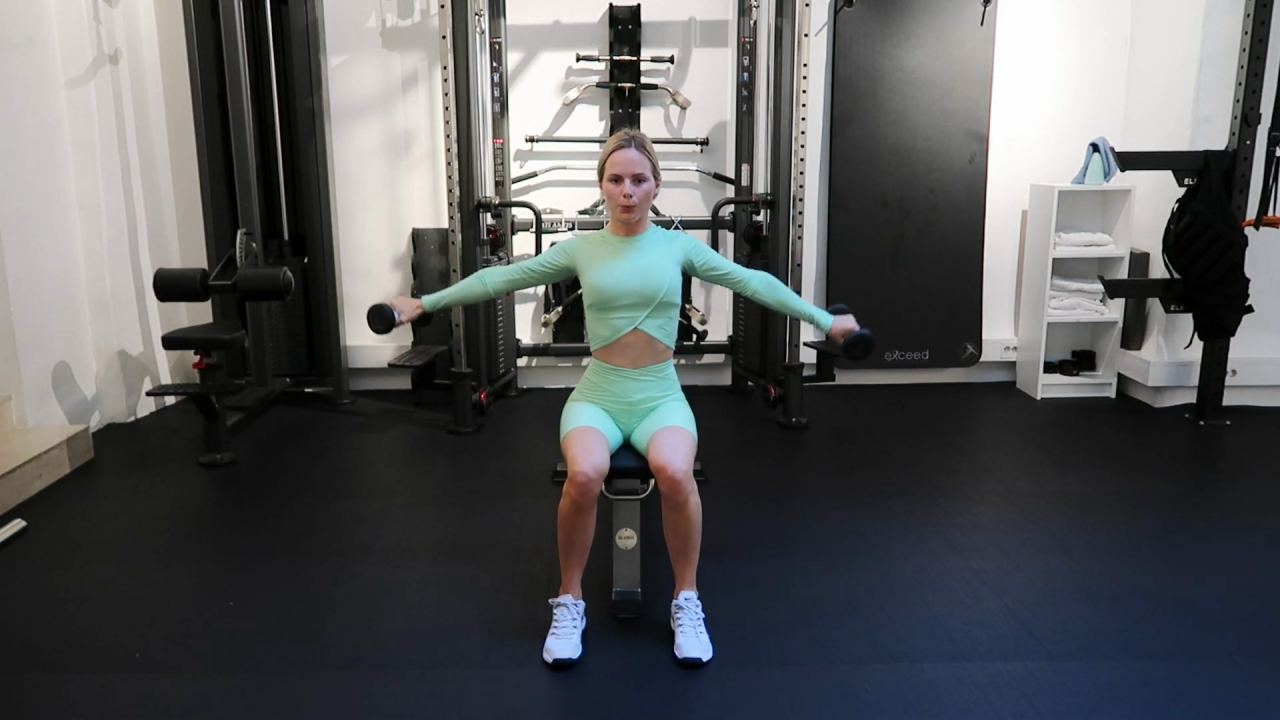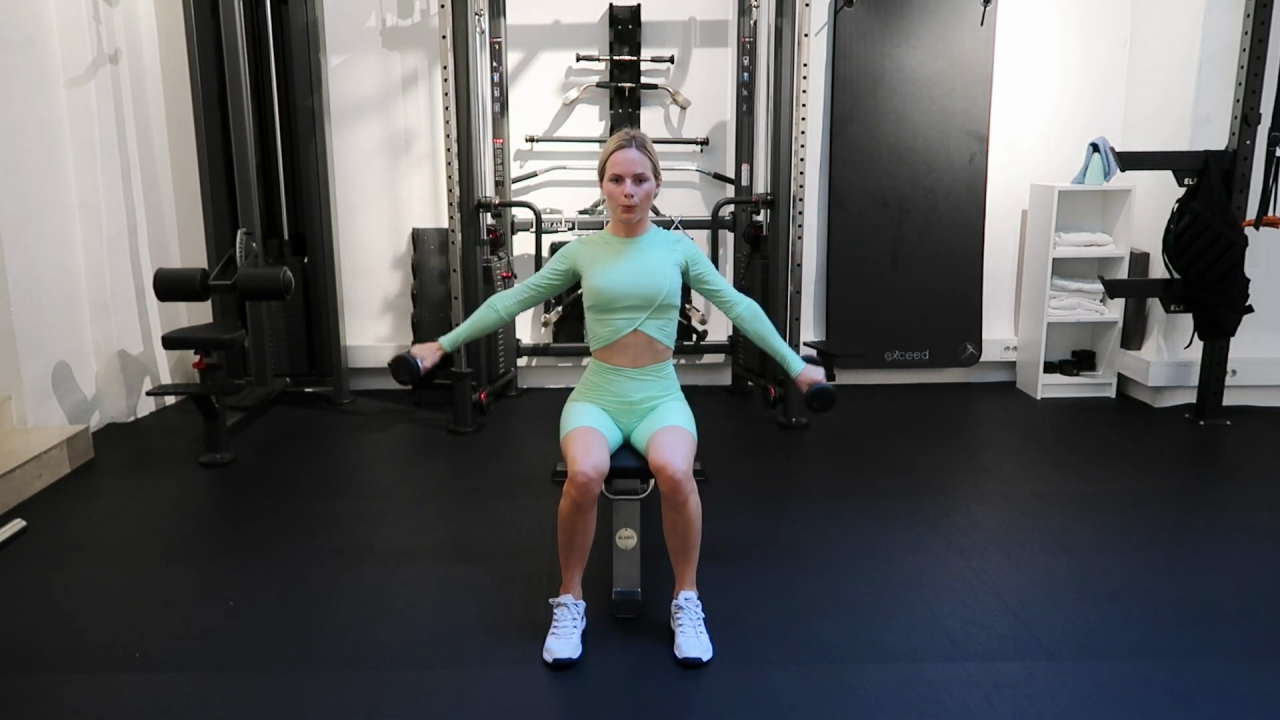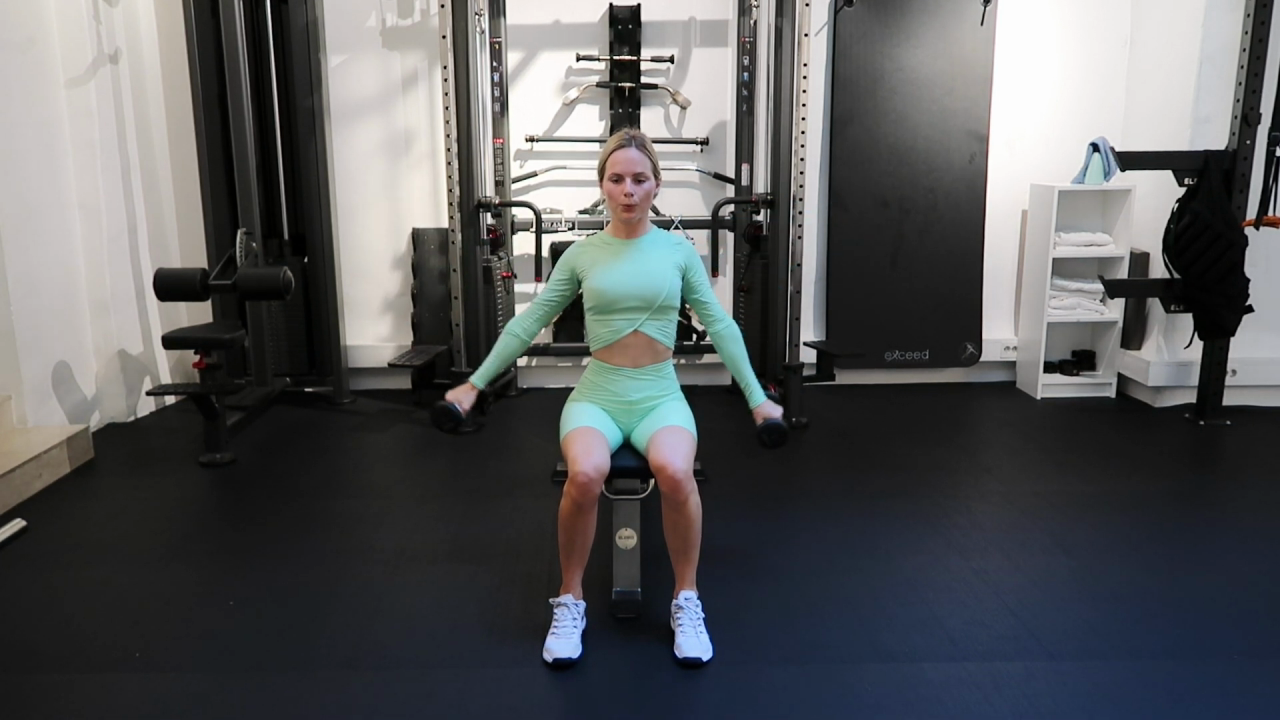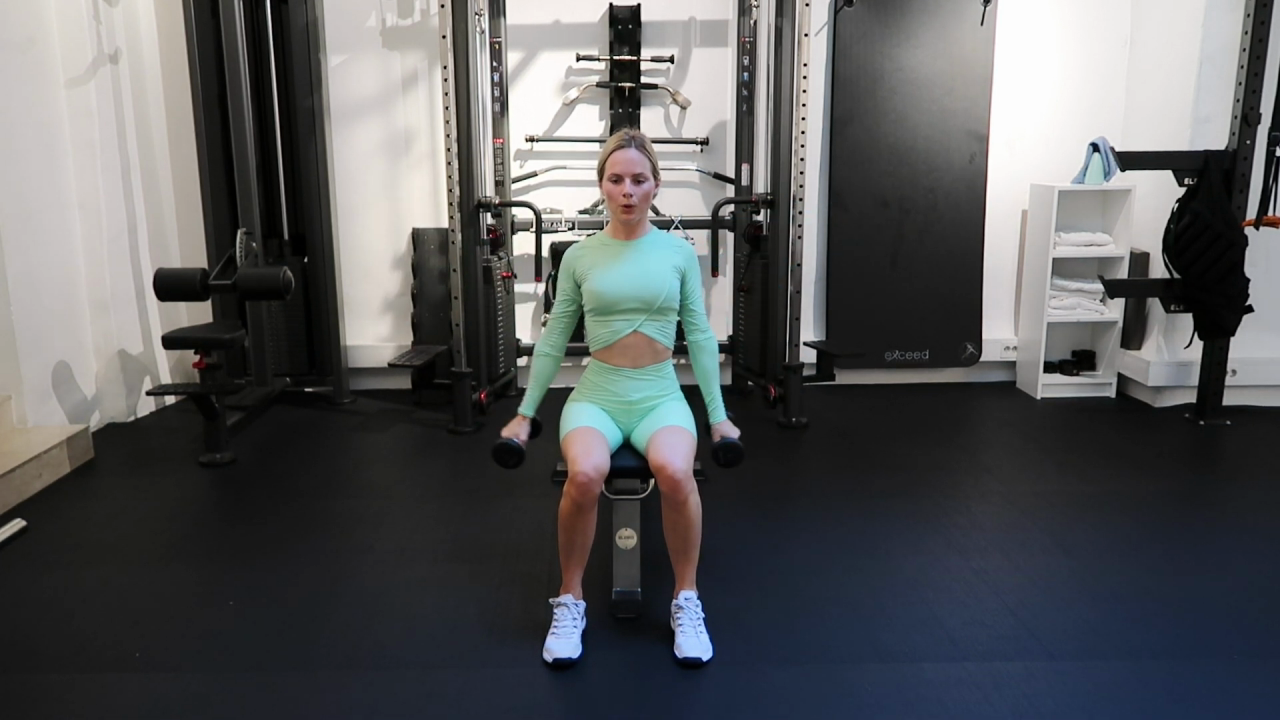
dt=0.3s
person 1, frame 1
left shoulder: (679, 246)
right shoulder: (580, 249)
left elbow: (750, 282)
right elbow: (502, 278)
left wrist: (824, 319)
right wrist: (425, 303)
left hip: (661, 395)
right hip: (598, 395)
left knee: (674, 474)
right knee: (584, 475)
left ankle: (686, 601)
right ankle: (568, 602)
person 1, frame 2
left shoulder: (680, 248)
right shoulder: (581, 252)
left elbow: (738, 305)
right elbow: (513, 298)
left wrist: (796, 363)
right wrist: (443, 344)
left hip: (661, 395)
right hip: (597, 394)
left knee: (675, 473)
right knee: (585, 475)
left ankle: (686, 602)
right ankle: (570, 602)
person 1, frame 3
left shoulder: (680, 251)
right shoulder: (581, 255)
left elbow: (718, 325)
right elbow: (530, 321)
left wrist: (756, 396)
right wrist: (476, 383)
left hip: (660, 394)
right hip: (597, 394)
left knee: (675, 473)
right knee: (585, 476)
left ankle: (687, 601)
right ankle: (570, 602)
person 1, frame 4
left shoulder: (680, 252)
right shoulder: (579, 256)
left elbow: (700, 336)
right elbow: (553, 338)
left wrist: (718, 413)
right wrist: (524, 413)
left hip: (660, 394)
right hip: (596, 394)
left knee: (674, 473)
right knee: (585, 475)
left ankle: (686, 601)
right ankle: (569, 601)
